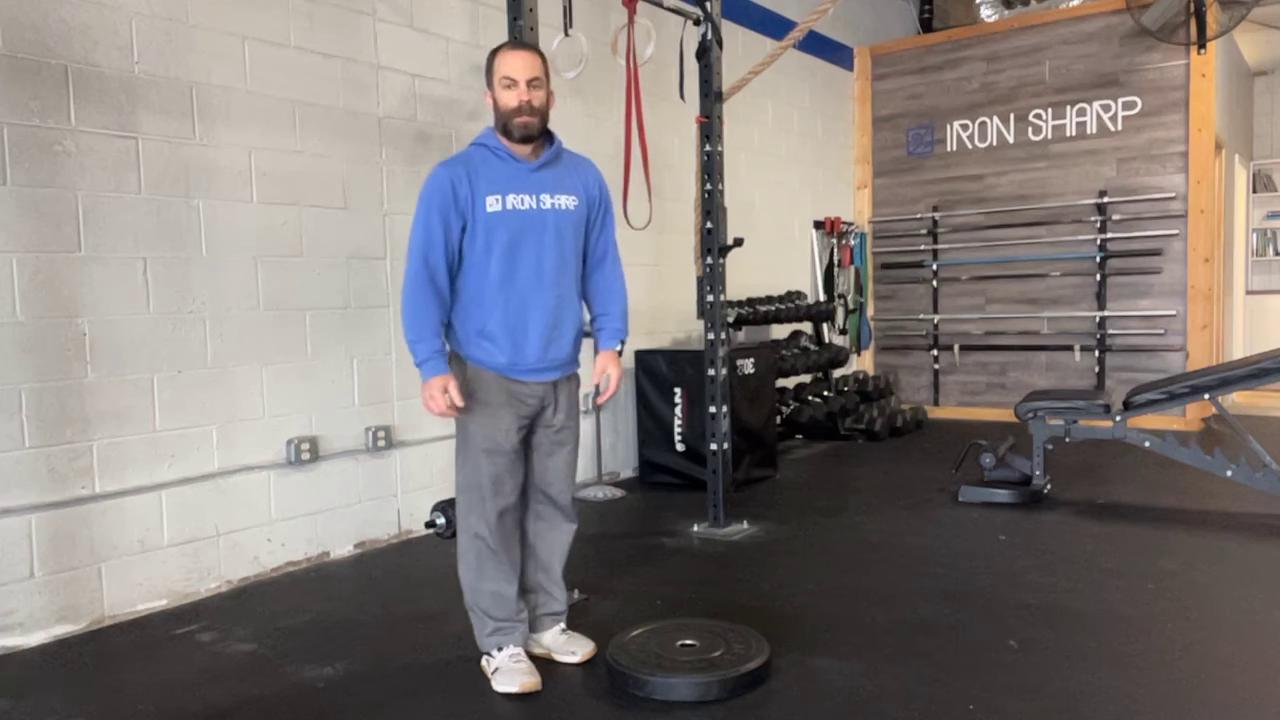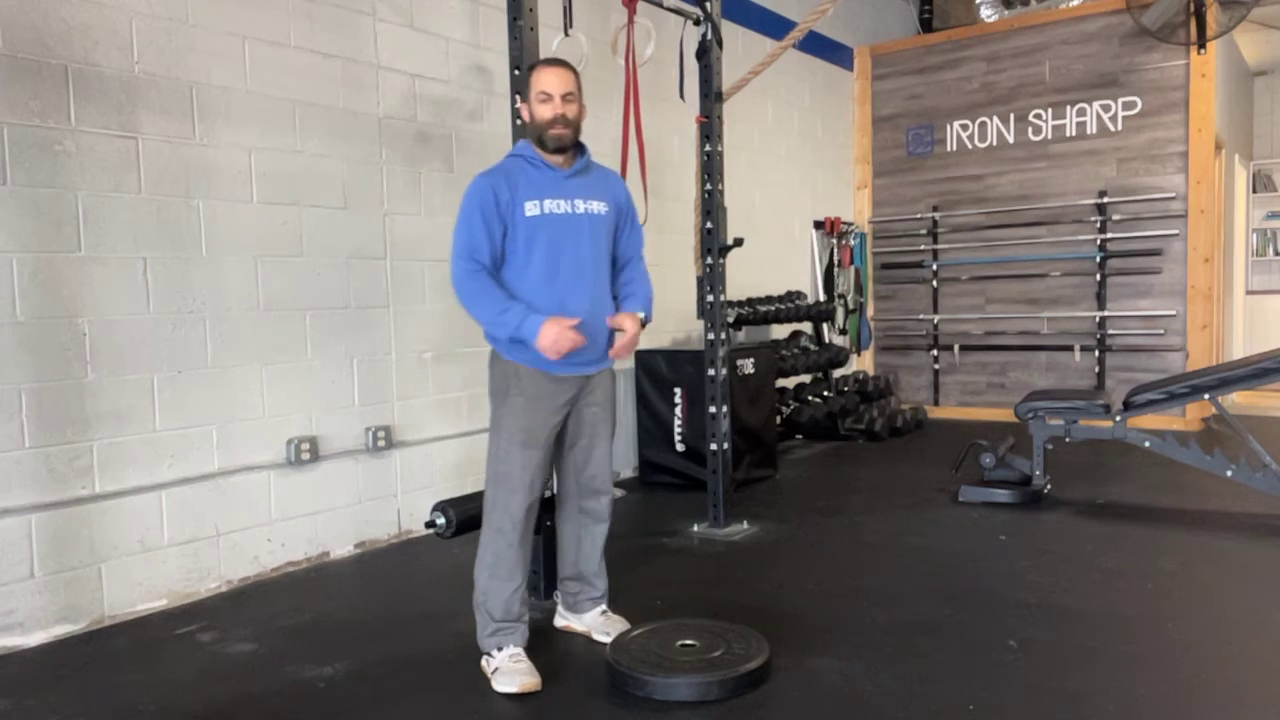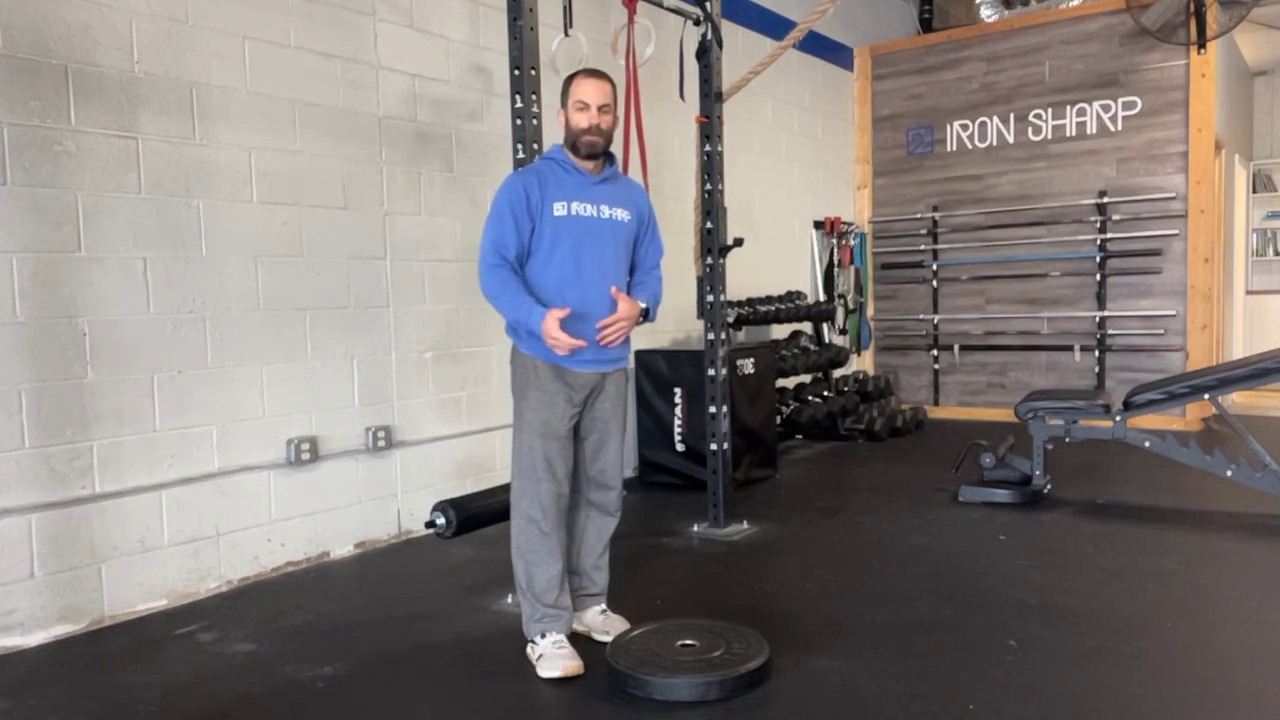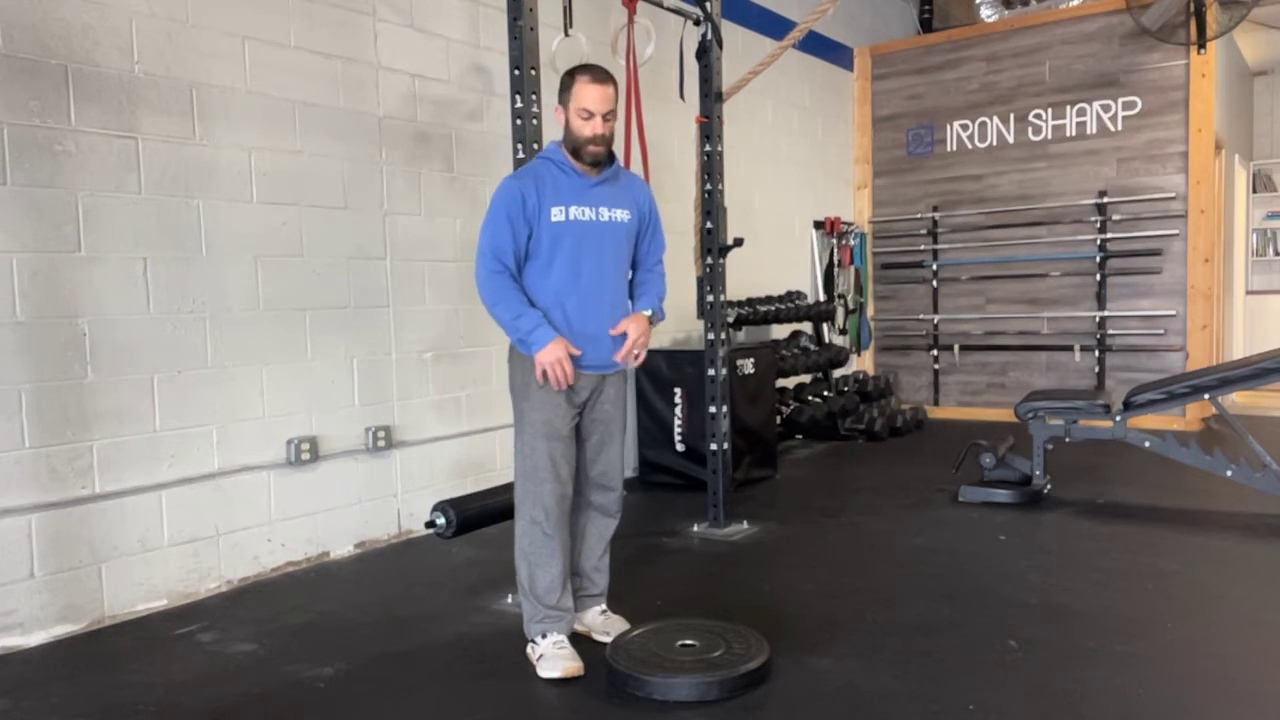
dt=1s
person 1, frame 1
left shoulder: (583, 178)
right shoulder: (456, 178)
left elbow: (603, 265)
right elbow: (426, 274)
left wrist: (610, 341)
right wrist: (431, 364)
left hip: (560, 376)
right hip: (488, 377)
left knee: (553, 506)
right knee: (490, 512)
left ankle: (546, 622)
right ankle: (501, 641)
person 1, frame 2
left shoulder: (609, 186)
right shoulder: (496, 186)
left elbow: (630, 262)
right elbow: (470, 274)
left wrist: (634, 310)
right wrist: (533, 326)
left hip: (595, 370)
right hip: (527, 371)
left knee: (591, 495)
right knee: (512, 505)
left ankle: (582, 603)
right ankle: (502, 642)
person 1, frame 3
left shoulder: (633, 196)
right shoulder: (527, 186)
left elbow: (649, 269)
right elbow: (495, 268)
left wrist: (639, 305)
right wrist: (537, 319)
left hip: (611, 366)
right hip: (546, 366)
left knee: (601, 491)
right knee: (543, 495)
left ankle: (589, 603)
right ankle: (546, 628)
person 1, frame 4
left shoulder: (634, 192)
right shoulder: (524, 187)
left elbow: (650, 265)
right elbow: (493, 274)
left wrist: (645, 313)
right wrist: (538, 336)
left hip: (610, 370)
right hip: (546, 368)
left knee: (602, 493)
right knee: (545, 496)
left ankle: (590, 603)
right ankle: (547, 628)
